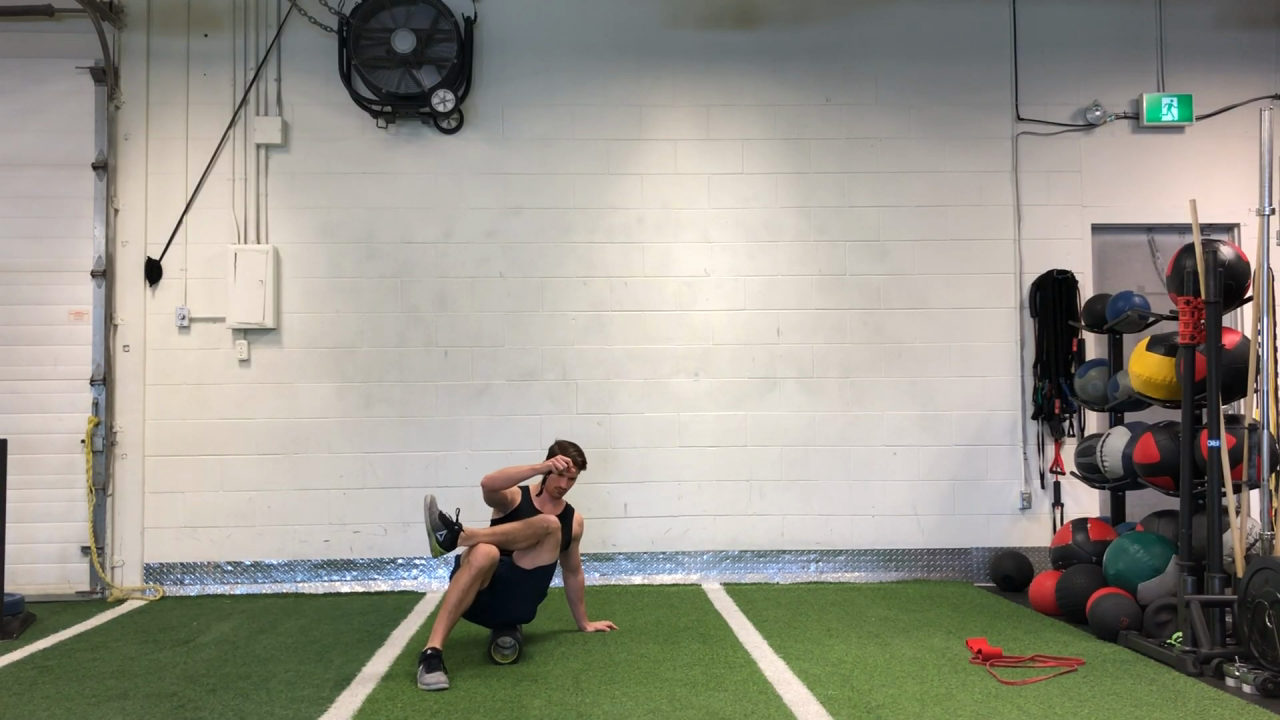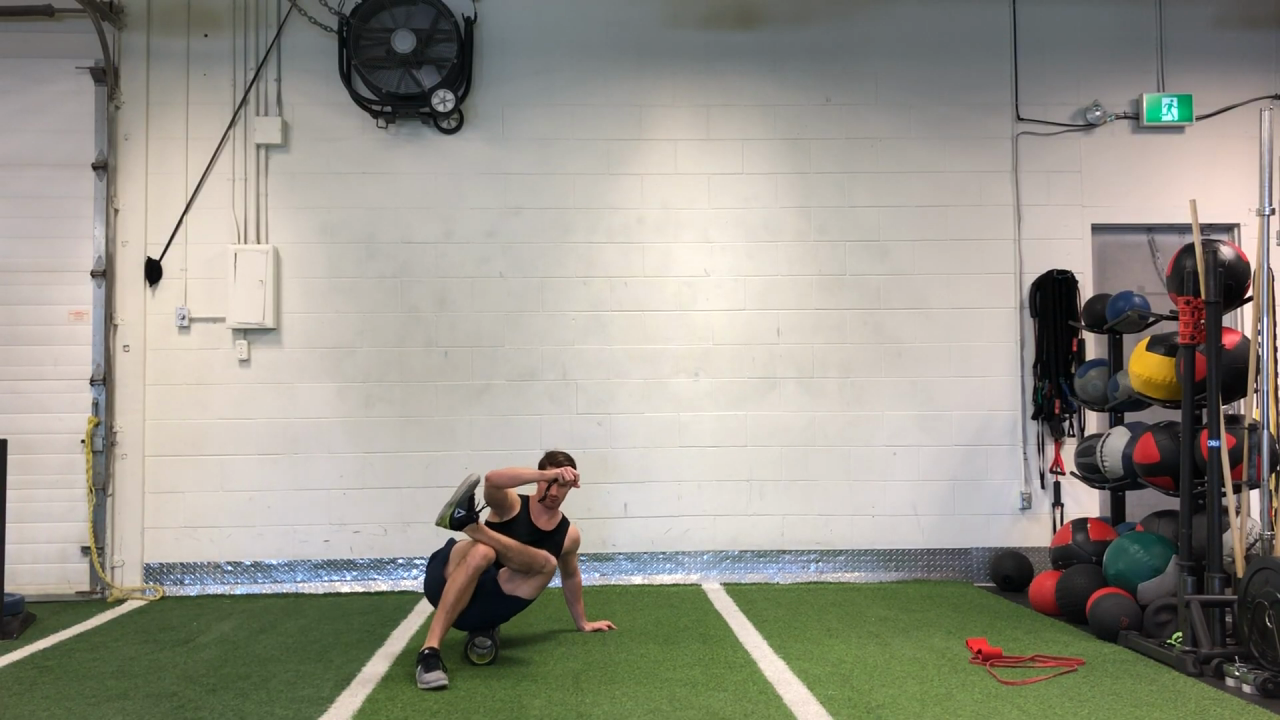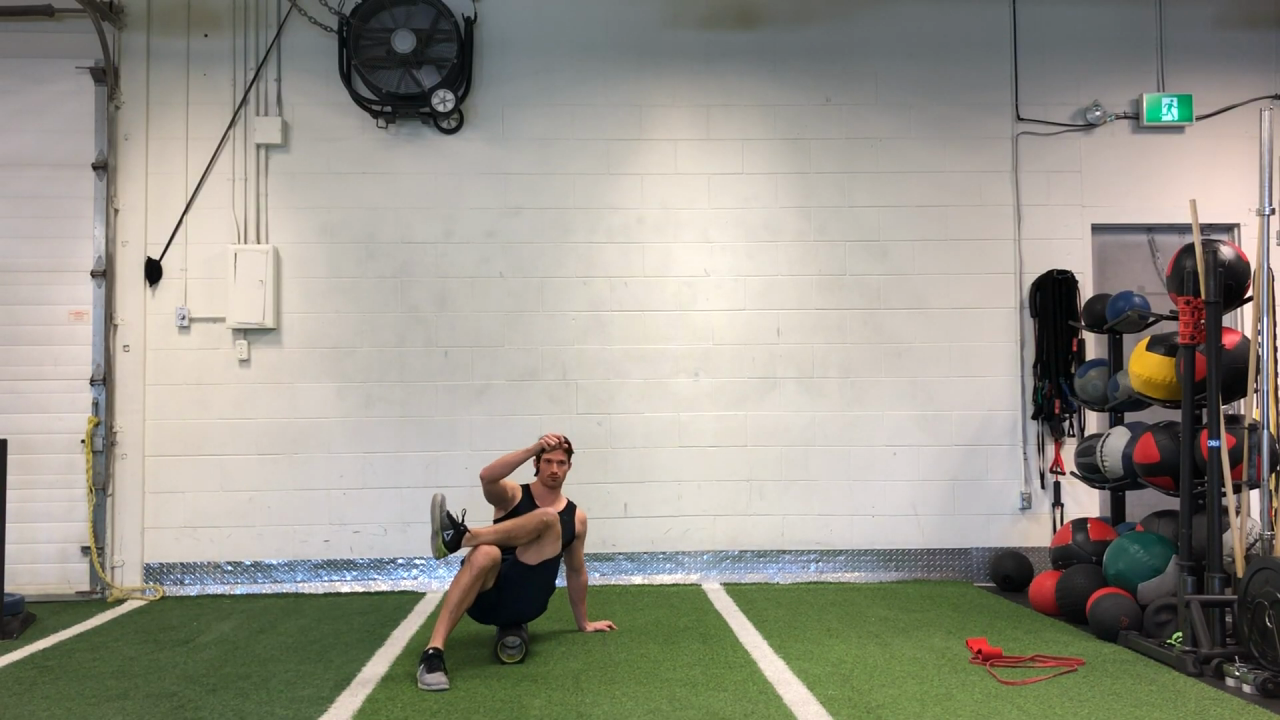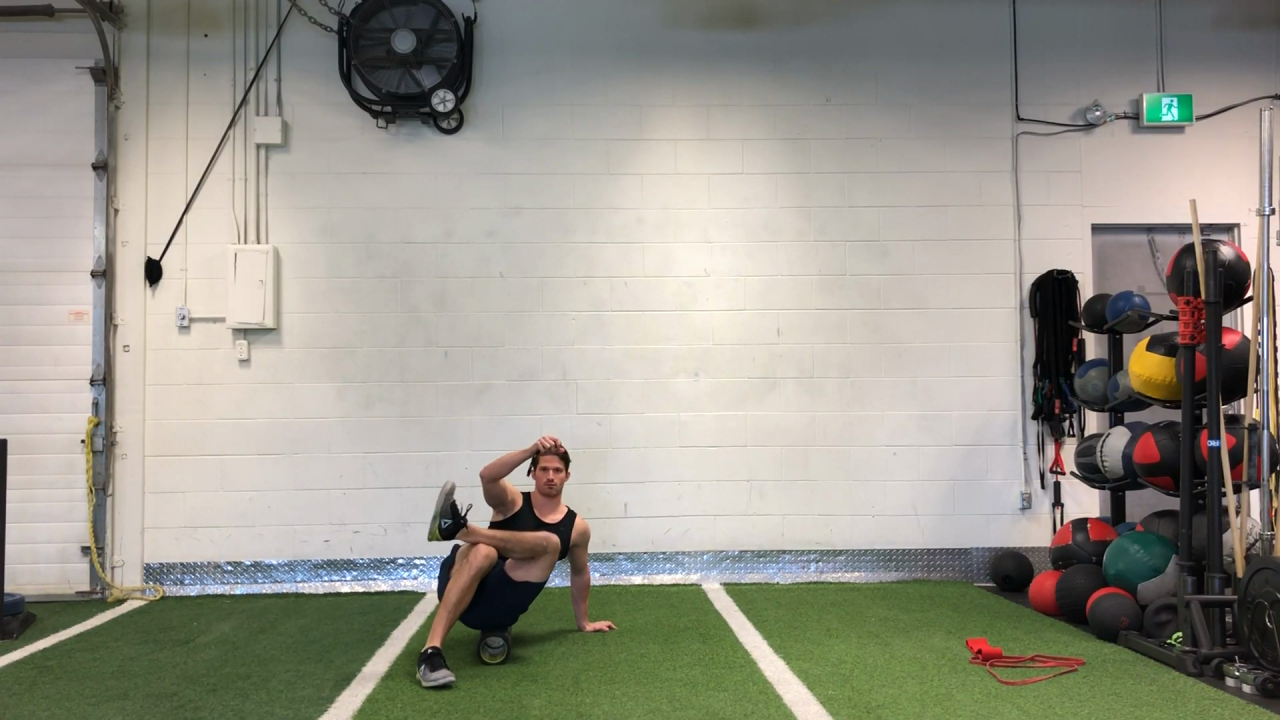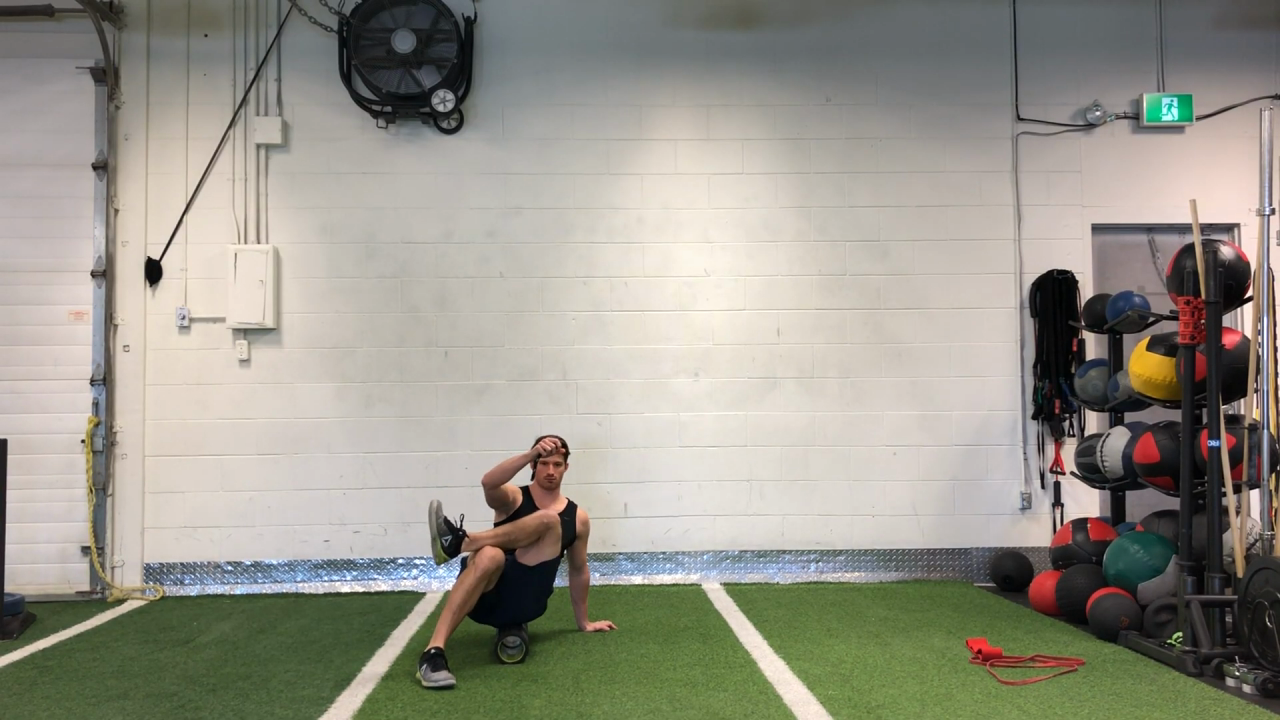
dt=0.5s
person 1, frame 1
left shoulder: (573, 521)
right shoulder: (513, 497)
left elbow: (572, 573)
right elbow: (488, 484)
left wrist: (583, 622)
right wrist: (541, 468)
left hip: (515, 609)
right hip: (477, 594)
left knee: (550, 525)
right knee: (485, 552)
right ankle: (432, 652)
person 1, frame 2
left shoulder: (569, 534)
right shoulder: (510, 505)
left elbow: (571, 577)
right elbow: (492, 479)
left wrist: (582, 622)
right wrist: (547, 475)
left hip: (480, 611)
right hip: (447, 581)
left knee: (547, 563)
right knee: (481, 552)
right ankle: (430, 652)
person 1, frame 3
left shoulder: (576, 517)
right shoulder: (512, 495)
left elbow: (576, 572)
right elbow: (487, 477)
left wrist: (584, 622)
right wrist: (535, 448)
left hip: (526, 602)
right hip: (487, 595)
left knee: (548, 518)
right knee: (486, 553)
right ankle: (433, 653)
person 1, frame 4
left shoulder: (577, 527)
right shoulder: (512, 501)
left elbow: (580, 573)
right elbow: (487, 476)
left wrist: (583, 622)
right wrist: (532, 450)
left hip: (498, 609)
right hip: (466, 587)
left knee: (550, 543)
right knee: (482, 553)
right ankle: (431, 651)
person 1, frame 5
left shoulder: (578, 518)
right shoulder: (513, 498)
left elbow: (578, 571)
right elbow: (488, 483)
left wrist: (583, 621)
right wrist: (532, 453)
left hip: (524, 604)
right hip: (486, 594)
left knee: (549, 520)
right knee: (490, 555)
right ankle: (434, 653)
